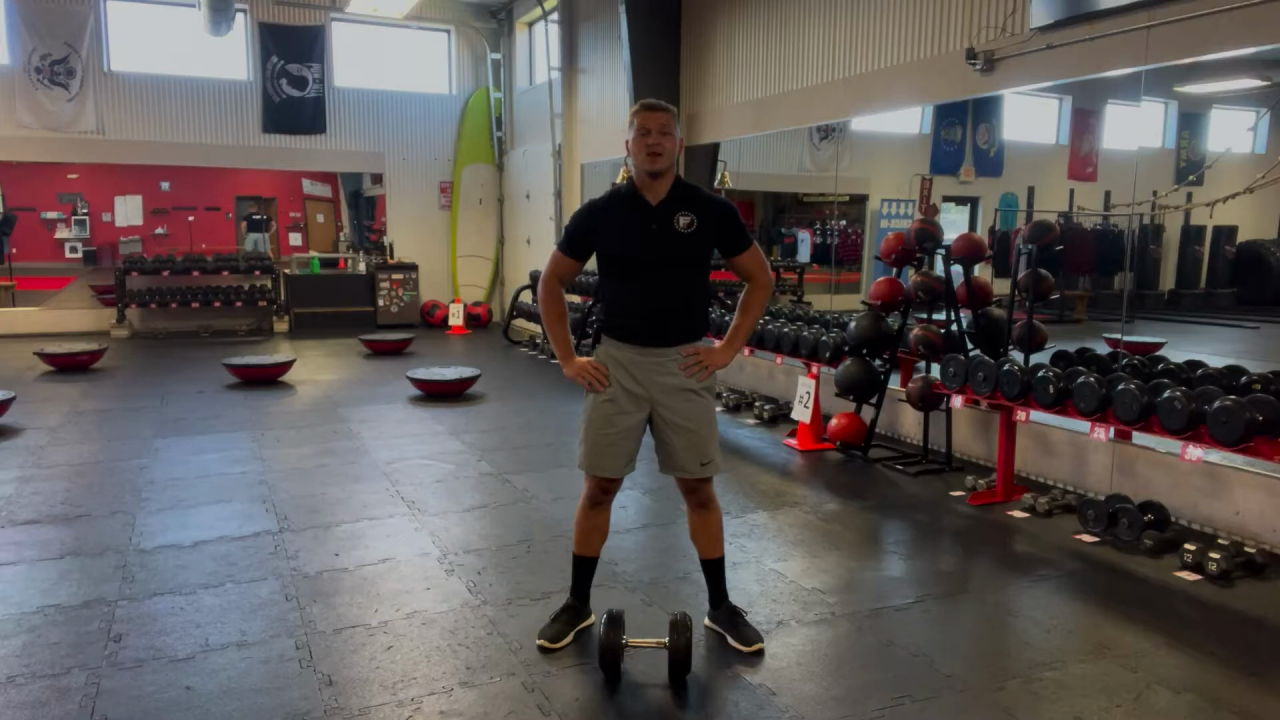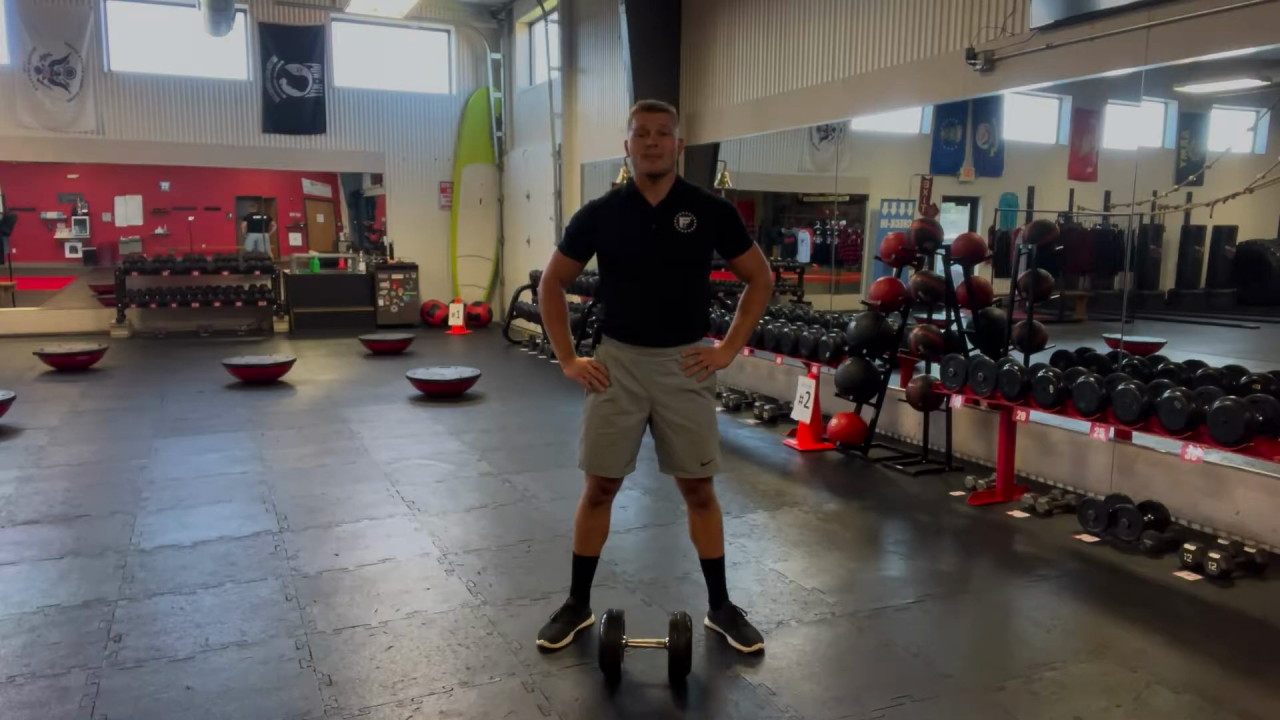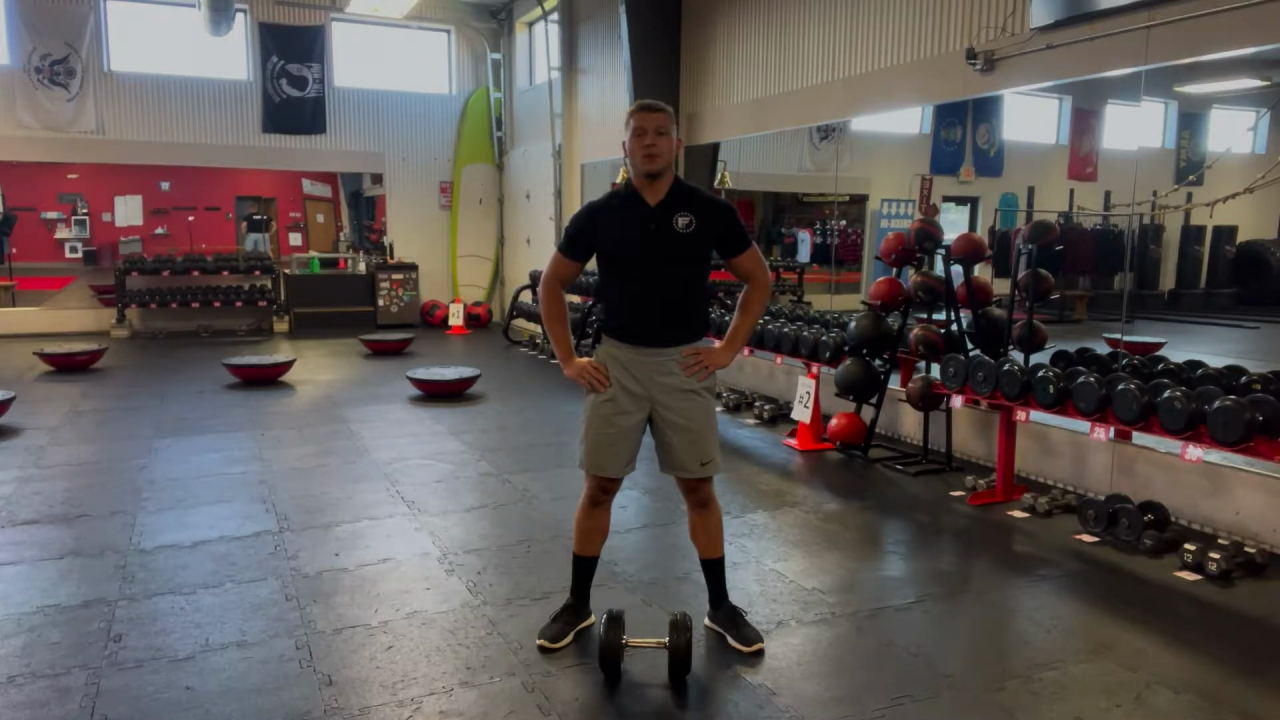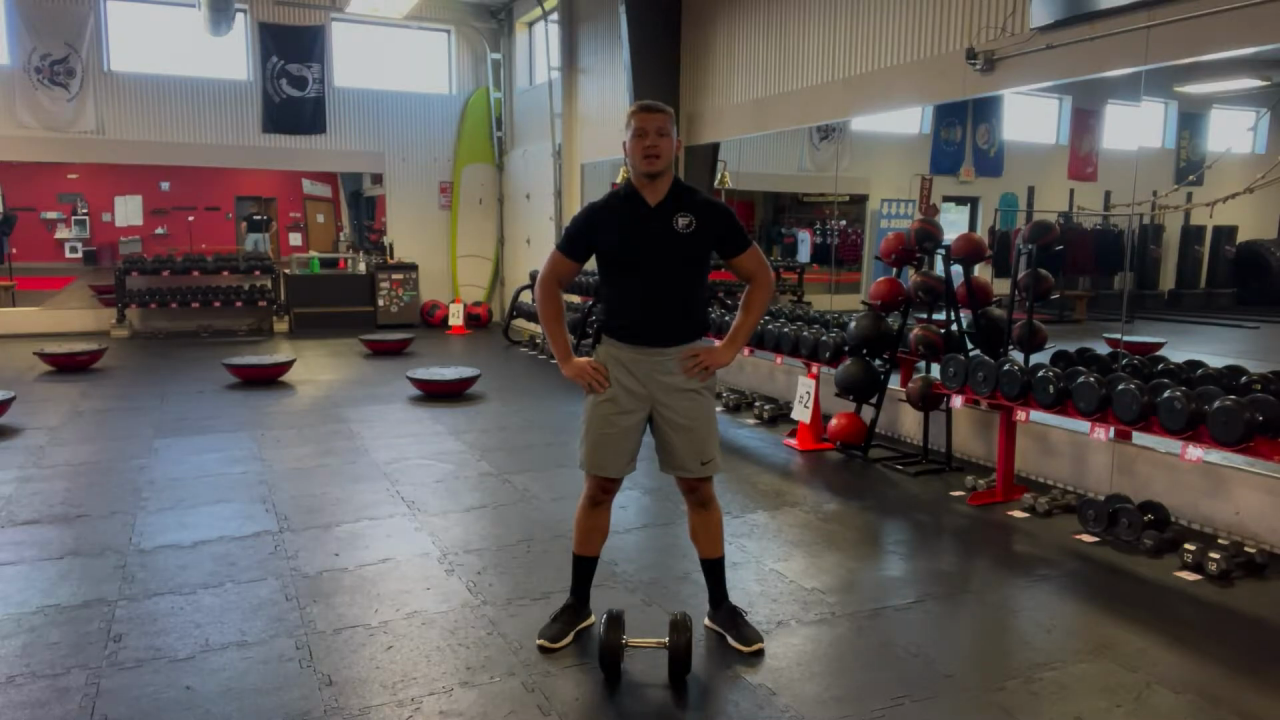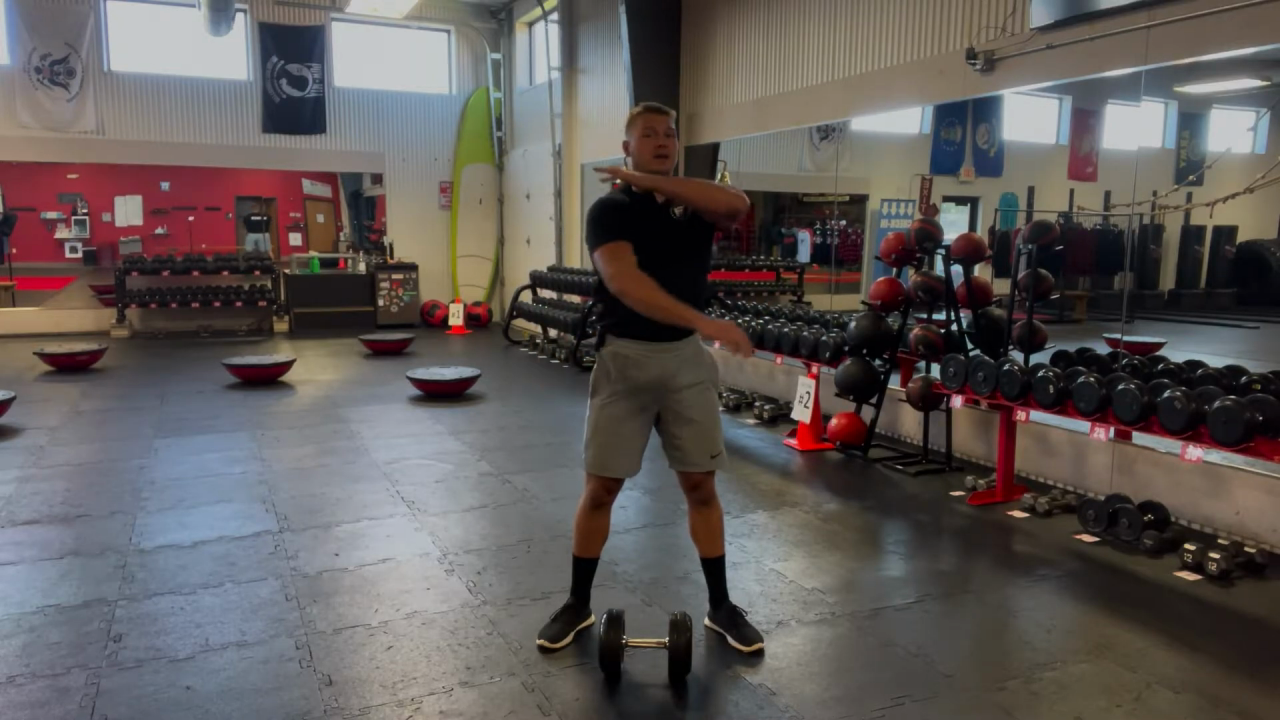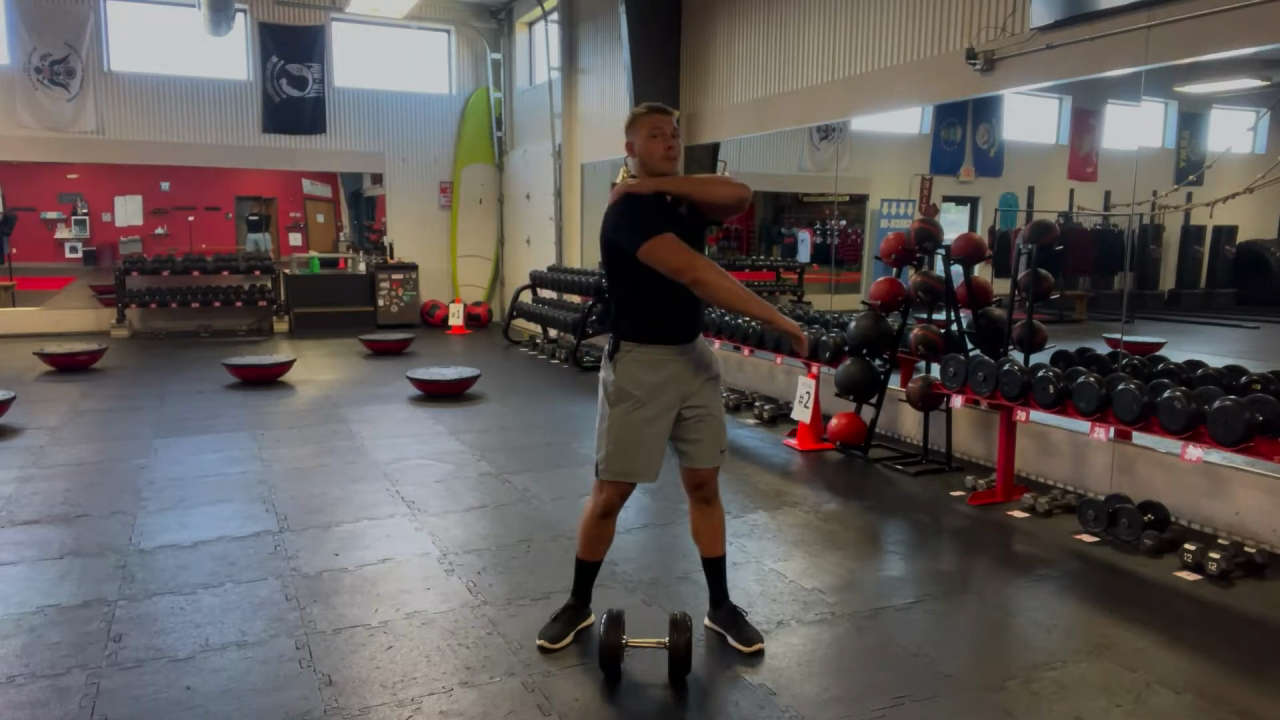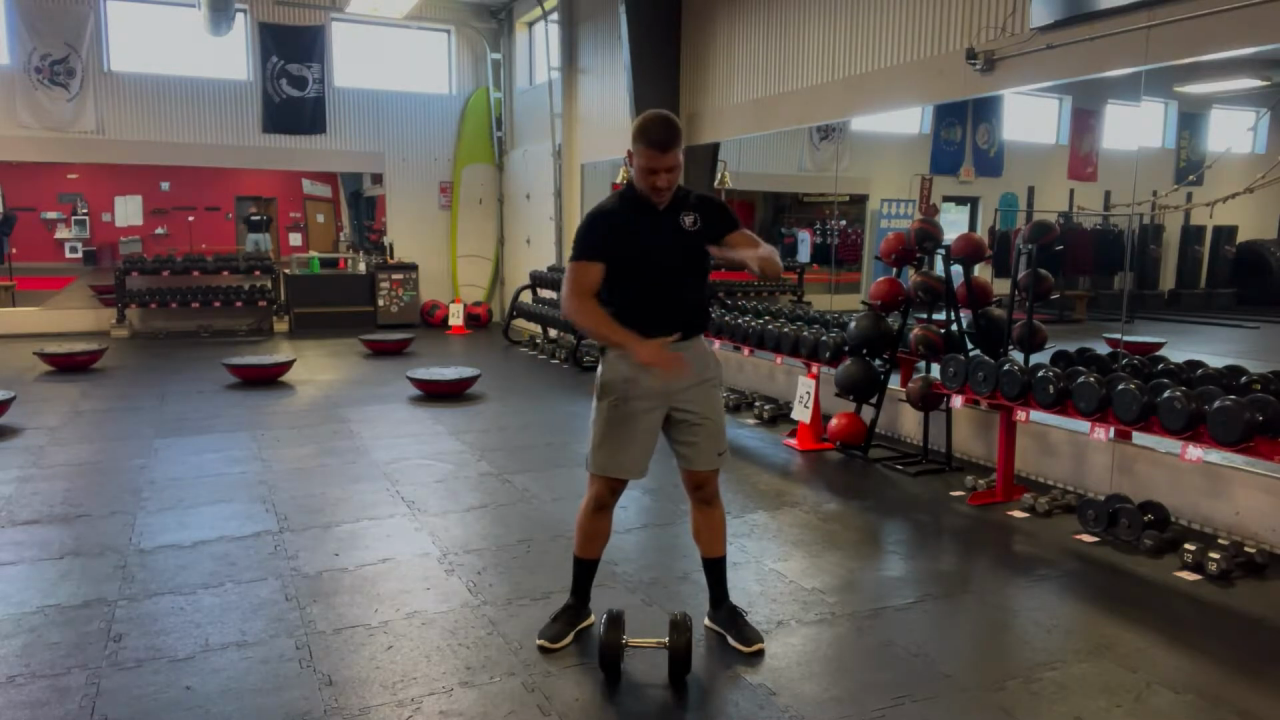
dt=0.7s
person 1, frame 1
left shoulder: (709, 210)
right shoulder: (599, 213)
left elbow: (760, 279)
right elbow: (551, 282)
left wrist: (728, 348)
right wrist: (567, 358)
left hip: (684, 365)
right hip: (617, 362)
left knee: (698, 488)
right knee: (599, 487)
left ankle: (720, 606)
right ankle: (577, 604)
person 1, frame 2
left shoulder: (710, 211)
right shoulder: (600, 214)
left elbow: (760, 279)
right elbow: (552, 283)
left wrist: (729, 348)
right wrist: (568, 358)
left hip: (684, 364)
right hip: (618, 363)
left knee: (699, 489)
right knee: (599, 487)
left ankle: (720, 607)
right ankle: (577, 604)
person 1, frame 3
left shoulder: (709, 211)
right shoulder: (599, 215)
left elbow: (758, 279)
right elbow: (552, 284)
left wrist: (729, 348)
right wrist: (568, 359)
left hip: (684, 364)
right hip: (617, 363)
left knee: (698, 489)
right knee: (599, 487)
left ankle: (720, 607)
right ankle: (577, 604)
person 1, frame 4
left shoulder: (708, 213)
right shoulder: (599, 216)
left elbow: (761, 279)
right elbow: (549, 283)
left wrist: (730, 347)
right wrist: (565, 358)
left hip: (684, 365)
right hip: (617, 364)
left knee: (698, 489)
right knee: (599, 487)
left ankle: (720, 606)
right ankle: (577, 604)
person 1, frame 5
left shoulder: (696, 206)
right shoulder: (609, 210)
left elbow: (736, 203)
right elbow: (624, 281)
left wrist: (651, 181)
right wrist: (703, 321)
left hip: (687, 359)
right hip: (625, 359)
left knee: (701, 486)
right knee: (601, 488)
left ankle: (720, 605)
right ankle: (578, 604)
person 1, frame 6
left shoulder: (686, 201)
right shoulder: (629, 210)
left elbow: (738, 196)
right elbow: (694, 273)
left wrist: (662, 184)
right wrist: (775, 318)
left hip: (694, 357)
right hip: (639, 363)
left knee: (704, 485)
right knee: (610, 493)
left ankle: (720, 606)
right ankle: (578, 604)
person 1, frame 7
left shoulder: (703, 209)
right shoulder: (607, 219)
left elbow: (767, 256)
right elbow: (576, 299)
left wrist: (756, 257)
right wrist: (632, 344)
left hip: (694, 361)
right hip: (629, 364)
left knee: (704, 486)
right knee: (603, 489)
left ankle: (720, 606)
right ankle: (578, 604)
